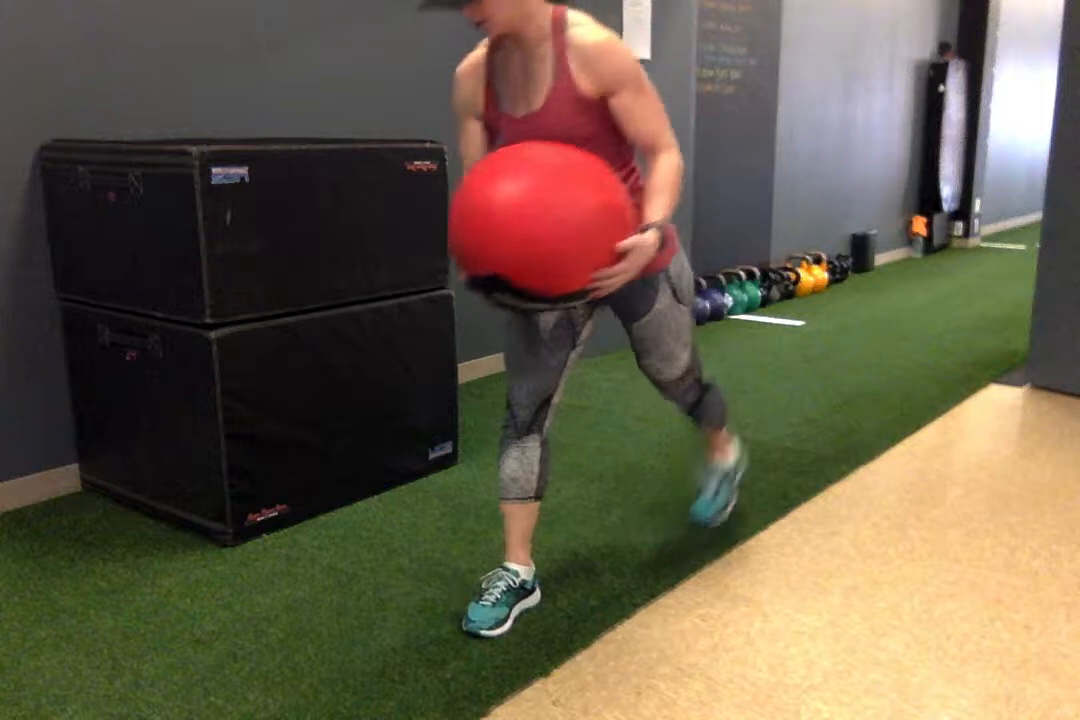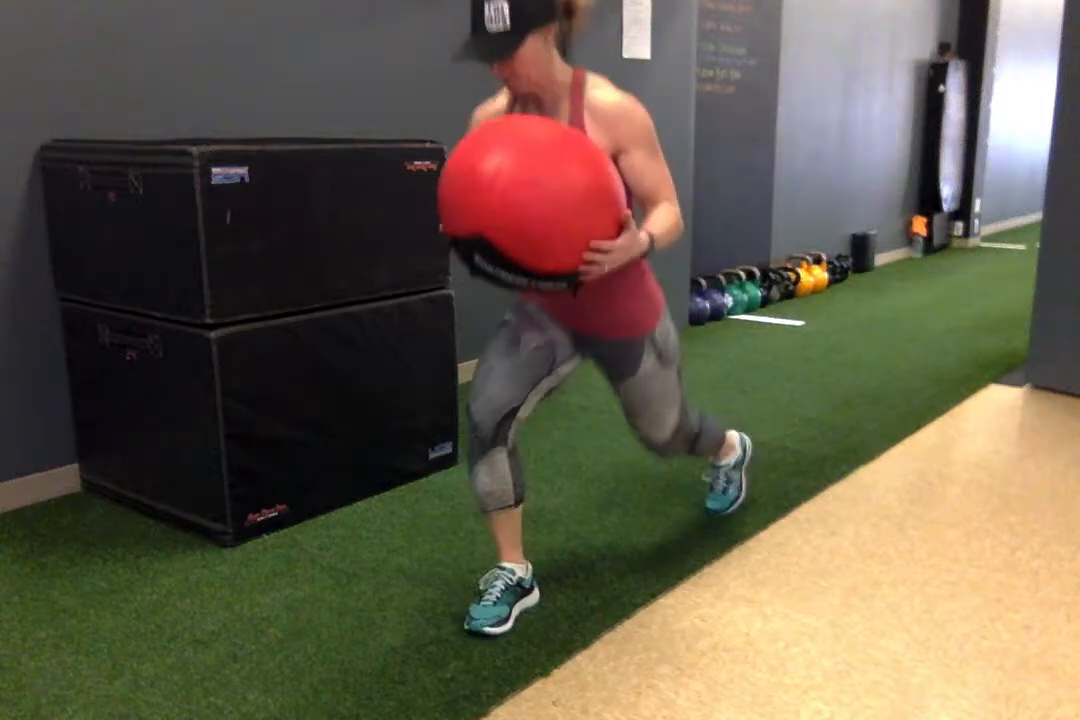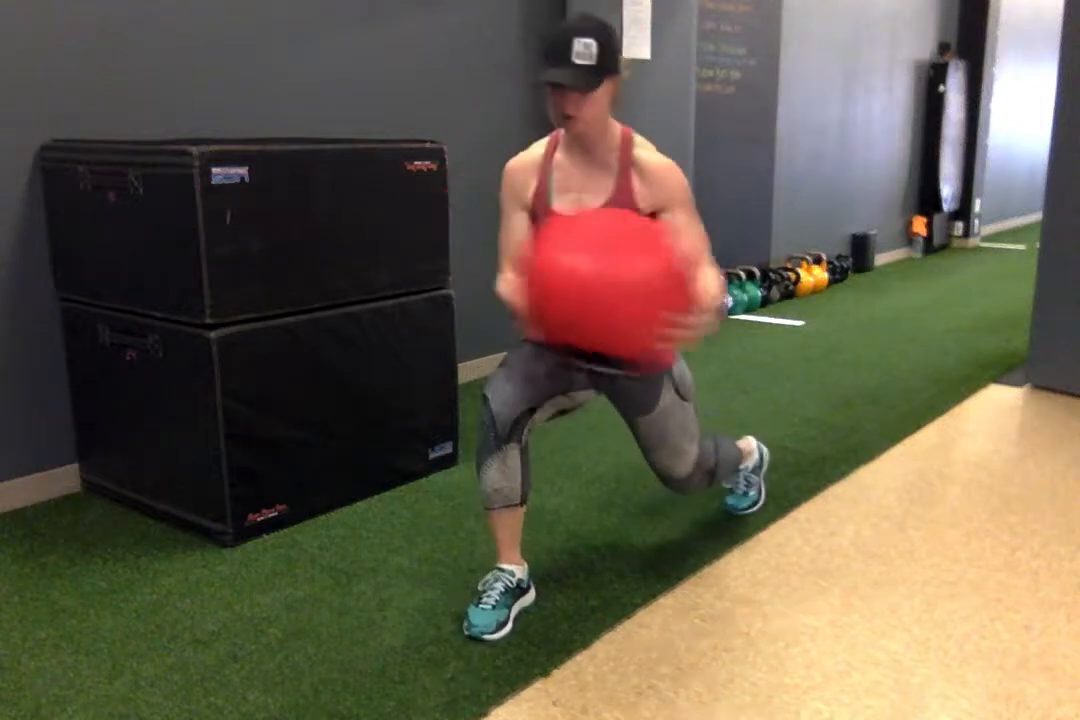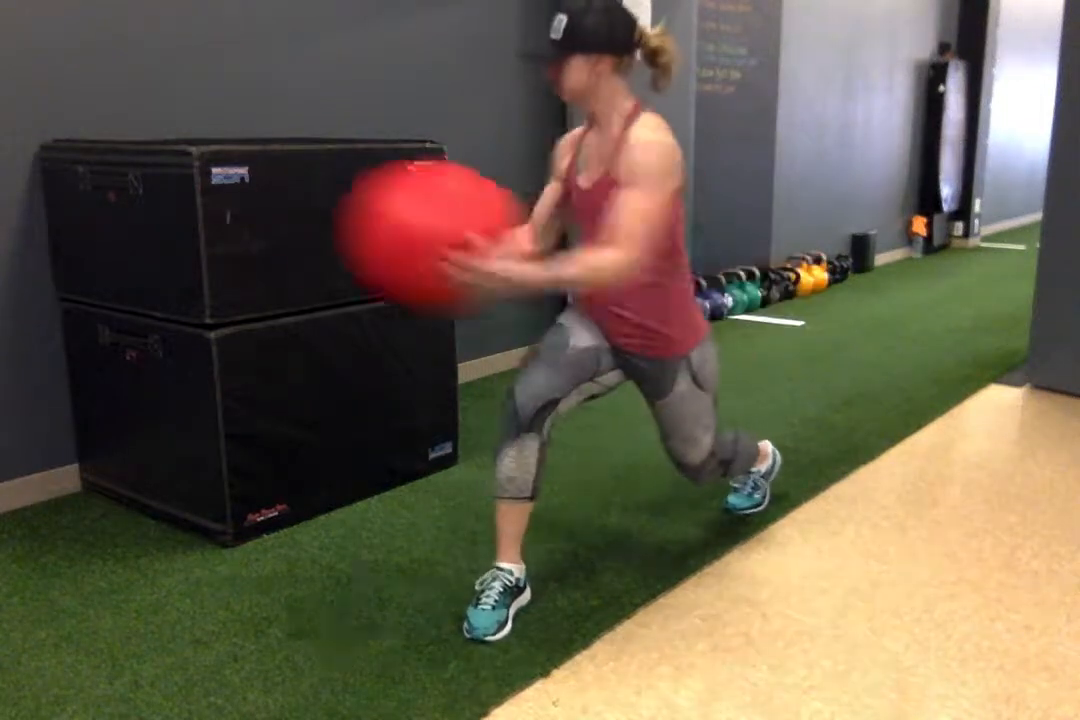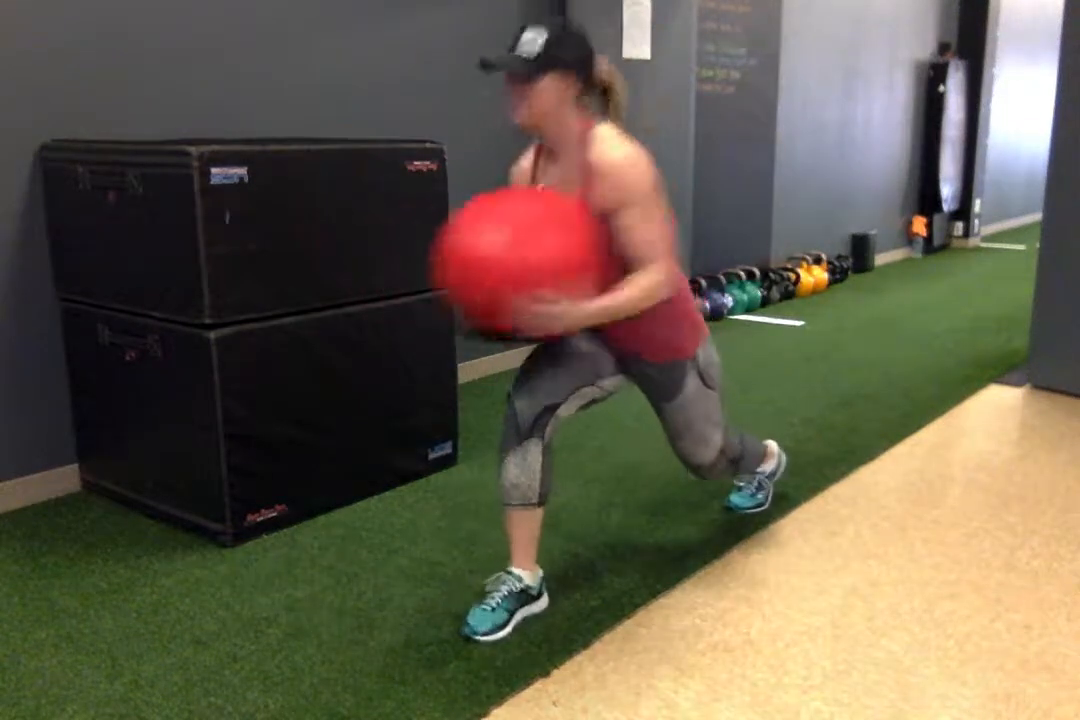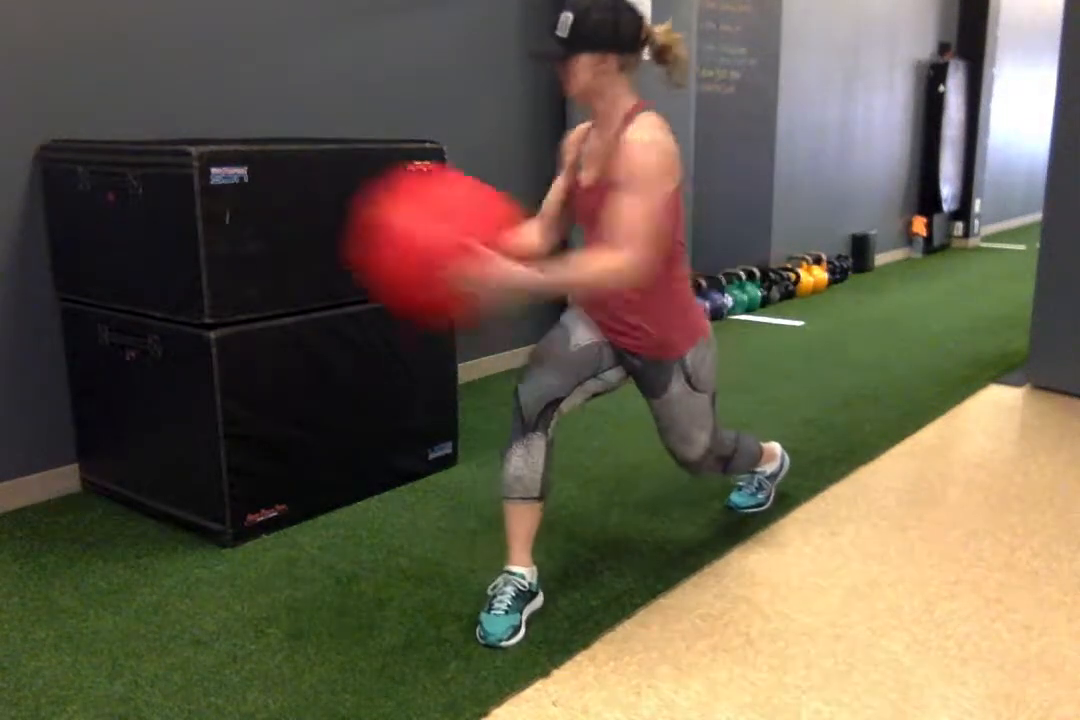
dt=0.7s
person 1, frame 1
right shoulder: (473, 76)
left elbow: (664, 151)
left wrist: (651, 233)
left hip: (635, 257)
left knee: (675, 378)
right knee: (527, 408)
left ankle: (724, 452)
right ankle: (516, 572)
person 1, frame 2
left shoulder: (612, 112)
right shoulder: (488, 120)
left elbow: (667, 211)
left wrist: (635, 243)
left hip: (623, 312)
right hip: (543, 307)
left knee: (663, 430)
right knee: (486, 419)
left ankle: (729, 450)
right ankle: (513, 573)
person 1, frame 3
left shoulder: (653, 171)
right shoulder: (524, 170)
left elbow: (702, 269)
right elbow: (511, 271)
left wrist: (703, 313)
right wrist: (527, 309)
right hip: (559, 344)
left knee: (683, 471)
right knee: (499, 413)
left ankle: (747, 456)
right ankle: (510, 574)
person 1, frame 4
left shoulder: (649, 146)
right shoulder: (572, 146)
left elbow: (625, 261)
right elbow: (535, 231)
left wrist: (528, 276)
right wrist: (491, 261)
left hip: (665, 334)
right hip: (593, 322)
left knee: (698, 459)
right knee: (526, 407)
left ankle: (760, 459)
right ankle: (507, 572)
person 1, frame 5
left shoulder: (618, 162)
right shoulder: (527, 170)
left elbow: (657, 276)
left wrist: (580, 313)
right wrist: (515, 304)
left hip: (662, 340)
right hip: (589, 334)
left knee: (704, 454)
right knee: (526, 412)
left ankle: (764, 459)
right ankle: (522, 579)
person 1, frame 6
left shoulder: (645, 145)
right shoulder: (579, 139)
left elbow: (630, 263)
right elbow: (543, 229)
left wrist: (526, 281)
right wrist: (500, 262)
left hip: (664, 334)
right hip: (595, 321)
left knee: (699, 453)
right knee: (532, 404)
left ankle: (770, 462)
right ankle: (518, 577)
